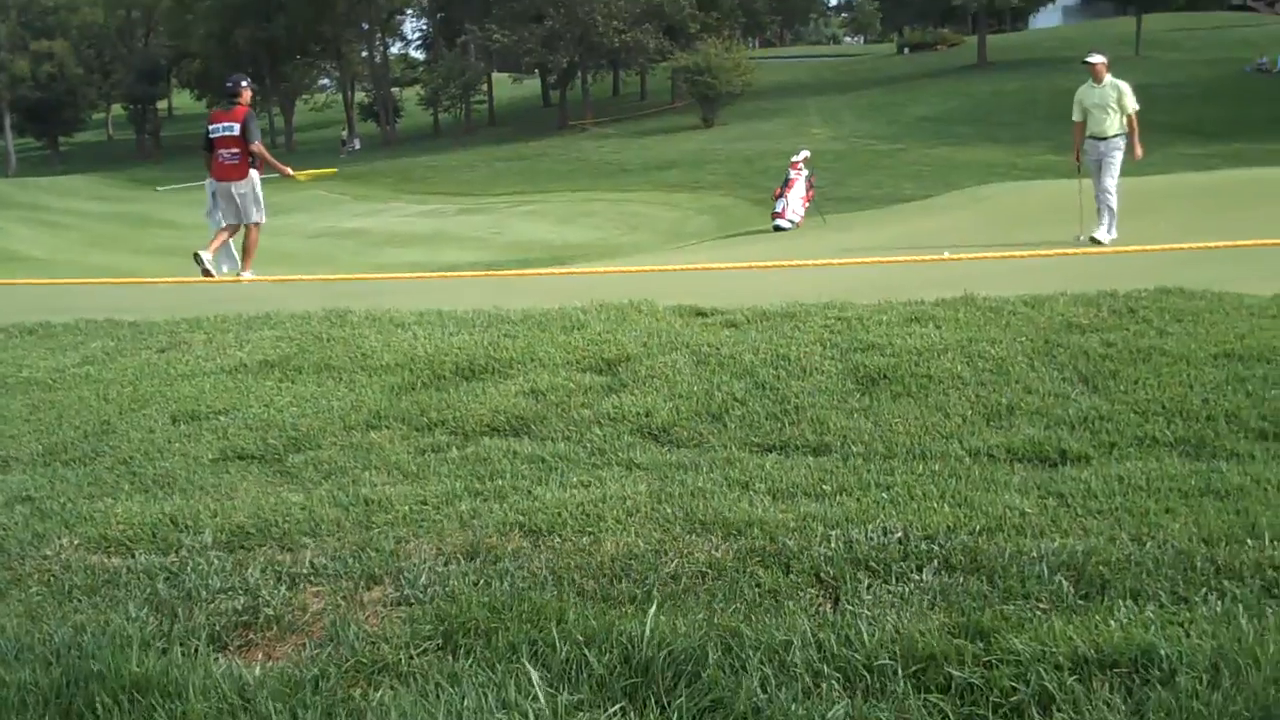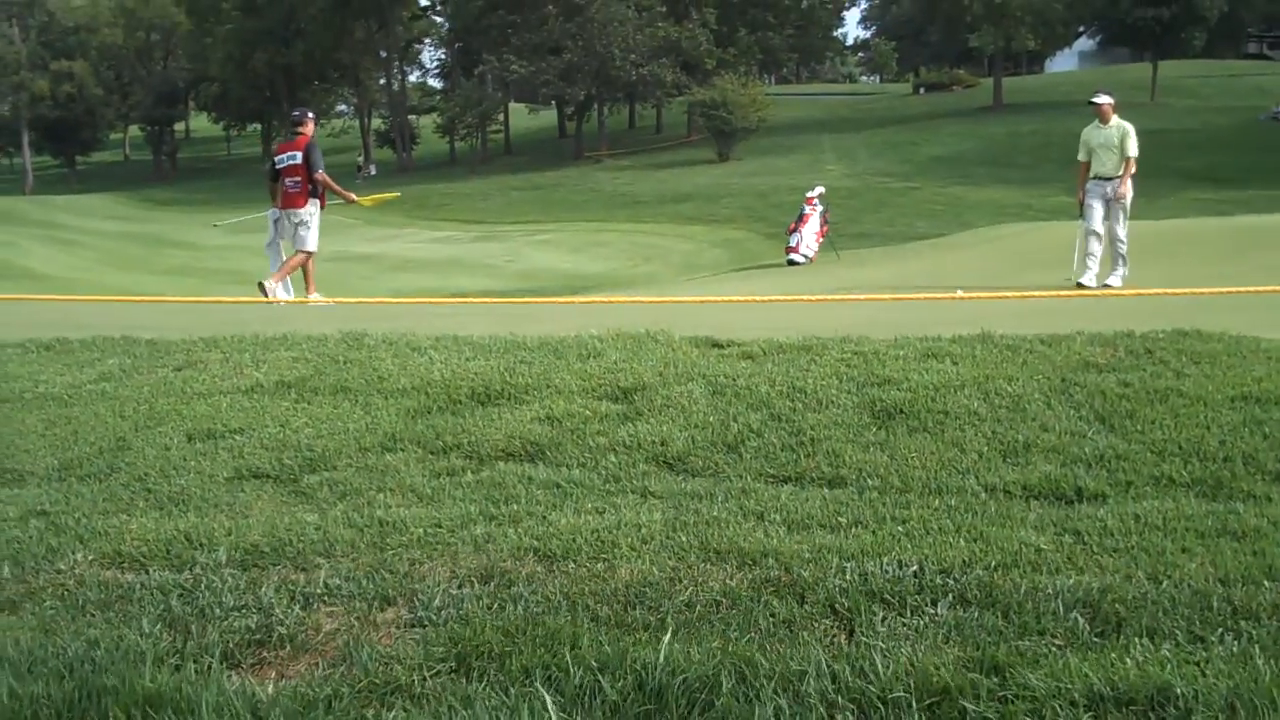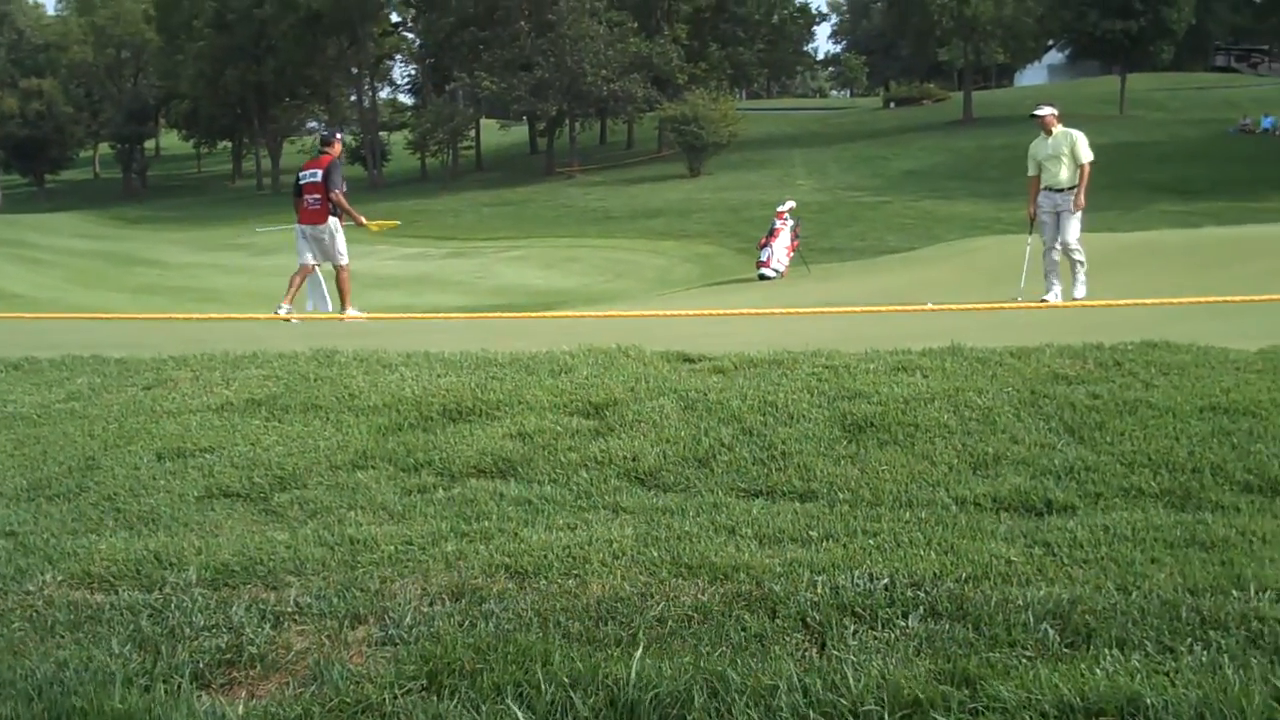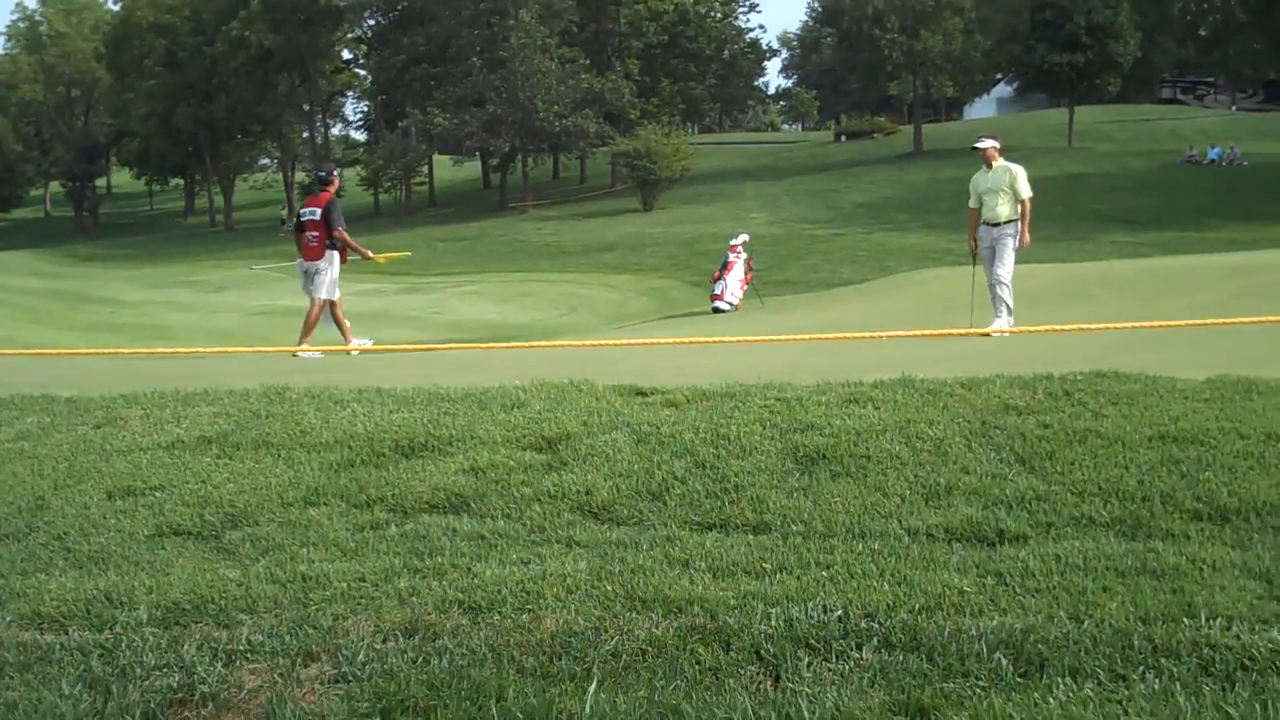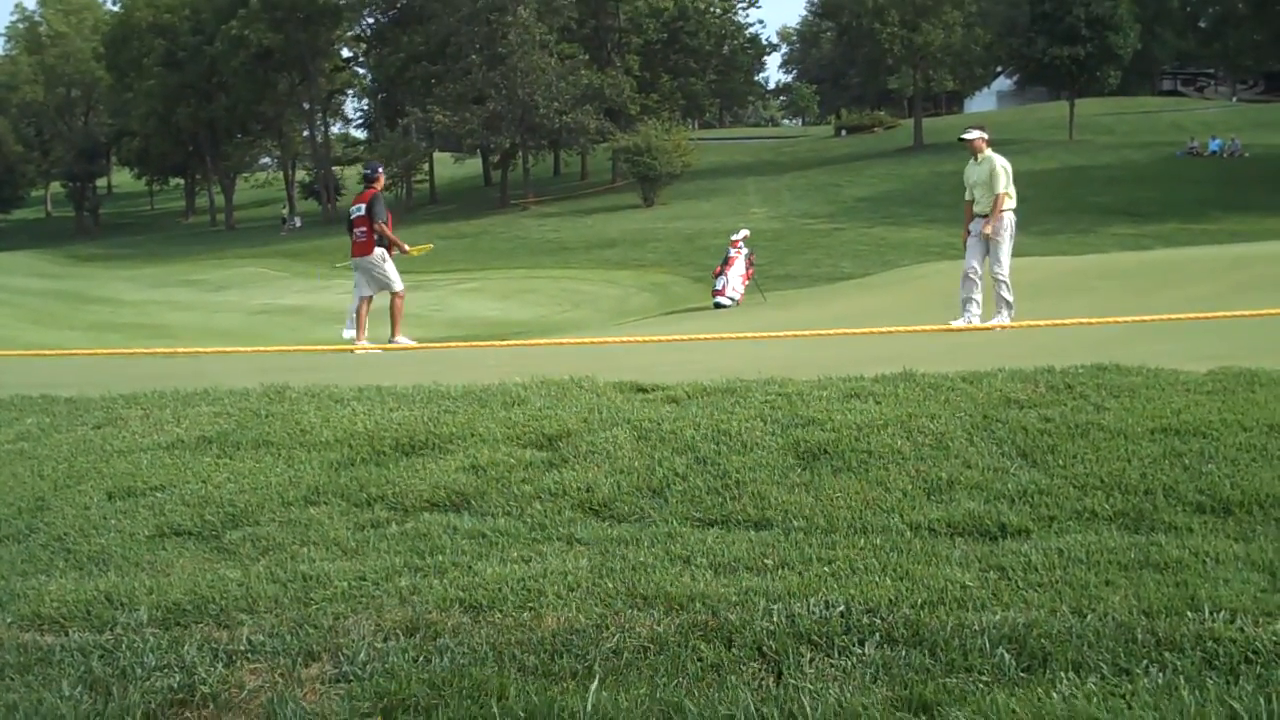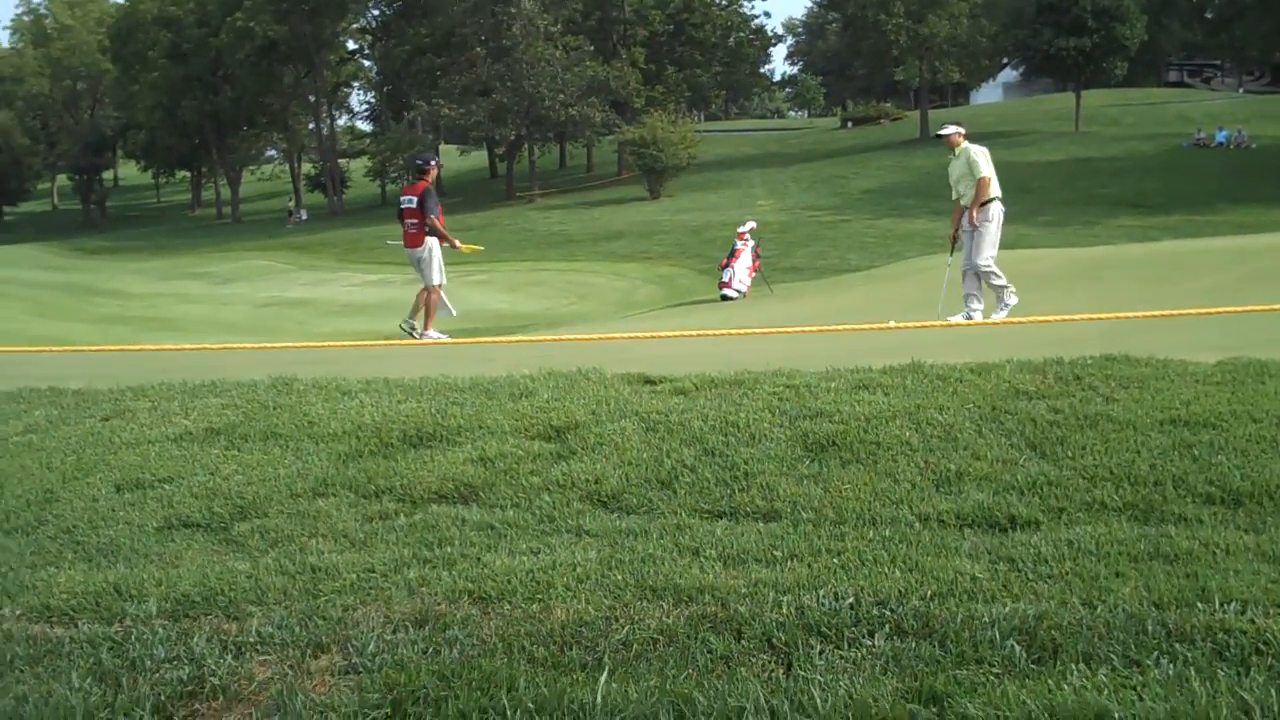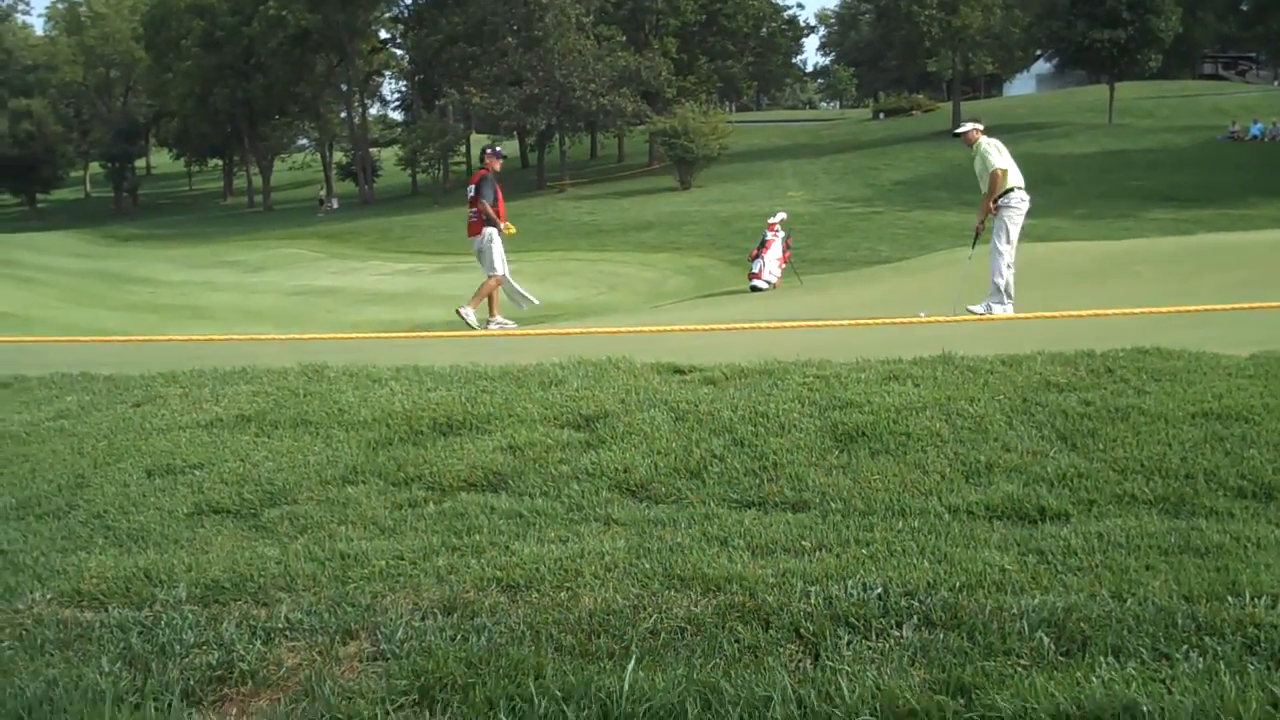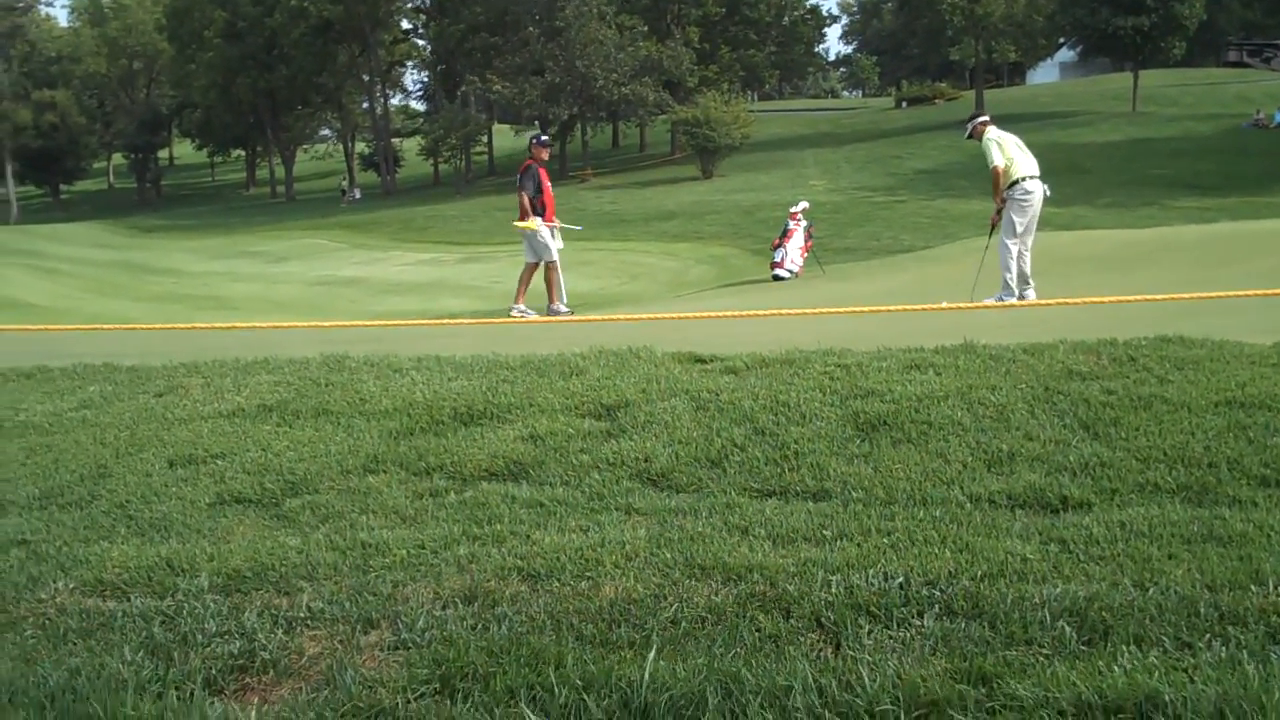
dt=0.5s
person 1, frame 1
left shoulder: (1119, 87)
right shoulder: (1081, 92)
left elbow: (1131, 116)
right elbow: (1079, 123)
left wrist: (1136, 143)
right wrist: (1076, 149)
left hip: (1114, 143)
right hip: (1091, 143)
left knee: (1108, 186)
right knee: (1099, 190)
left ankle: (1104, 231)
right ankle: (1111, 229)
person 1, frame 2
left shoulder: (1125, 128)
right shoulder: (1088, 132)
left elbow: (1130, 159)
left wrist: (1123, 184)
right wrist: (1080, 189)
left hip: (1118, 184)
right hip: (1095, 184)
left knee: (1117, 233)
right knee: (1093, 228)
left ankle: (1118, 274)
right ankle: (1089, 274)
person 1, frame 3
left shoulder: (1073, 136)
right shoulder: (1035, 146)
left elbow: (1085, 165)
right elbow: (1033, 177)
left wrist: (1080, 193)
right wrist: (1031, 204)
left hip: (1070, 195)
right hip: (1046, 197)
left knee: (1069, 241)
right knee: (1050, 245)
left ankle: (1079, 280)
right ankle: (1053, 290)
person 1, frame 4
left shoulder: (1012, 171)
right shoulder: (976, 178)
left elbow: (1025, 201)
right elbow: (974, 209)
left wrist: (1025, 230)
right wrist: (971, 236)
left hip: (1008, 229)
right hip: (986, 230)
left knee: (1001, 275)
right knee: (992, 280)
left ankle: (1002, 321)
right ankle: (1003, 318)
person 1, frame 5
left shoulder: (997, 163)
right shoulder: (969, 168)
left elbow: (1000, 196)
left wrist: (989, 224)
right wrist: (966, 227)
left hip: (1000, 220)
right hip: (978, 222)
left knee: (999, 271)
right knee: (970, 269)
left ankle: (1004, 315)
right ankle: (971, 315)
person 1, frame 6
left shoulder: (974, 152)
right shoulder: (952, 165)
left elbow: (984, 181)
left wrist: (974, 209)
right wrist: (954, 227)
left hip: (988, 211)
right hip: (970, 215)
left knee: (982, 262)
right knee: (968, 265)
left ankle: (1007, 295)
right ankle: (973, 311)
person 1, frame 7
left shoulder: (987, 145)
right shoulder: (978, 156)
left elbow: (997, 172)
right elbow: (987, 192)
left wrist: (989, 202)
right wrist: (981, 219)
left hip: (1012, 201)
right hip: (1004, 203)
left knee: (999, 250)
right knee: (1003, 254)
left ankle: (996, 303)
right ankle: (1005, 304)
person 1, frame 8
left shoulder: (989, 138)
right shoulder: (1004, 136)
left elbow: (997, 170)
left wrist: (996, 197)
right wrist: (1000, 209)
left hip: (1022, 191)
right hip: (1034, 188)
left knee: (1009, 242)
right knee: (1022, 244)
left ankle: (1008, 295)
right ankle: (1026, 290)
person 2, frame 1
left shoulder: (215, 117)
right shoulder: (246, 114)
left elbow: (208, 151)
right elbow: (254, 147)
left wrist: (213, 174)
right wrist: (279, 167)
left hip: (221, 179)
right hip: (244, 178)
left knee: (232, 225)
right knee: (253, 225)
left ankle: (207, 253)
right ankle: (245, 273)
person 2, frame 2
left shoulder: (280, 149)
right shoulder: (309, 144)
left elbow: (273, 182)
right elbow: (318, 176)
left wrist: (276, 203)
right wrist: (343, 194)
left hip: (287, 206)
right hip: (306, 205)
left knee: (306, 251)
right knee: (304, 253)
left ankle: (312, 294)
right ankle: (271, 282)
person 2, frame 3
left shoulder: (306, 166)
right shoulder: (332, 163)
left elbow: (297, 197)
right elbow: (334, 195)
left wrist: (302, 218)
right wrist: (355, 216)
left hip: (306, 223)
right hip: (326, 222)
left knee: (305, 267)
right knee: (342, 266)
left ankle: (285, 306)
right ankle: (346, 310)
person 2, frame 4
left shoulder: (306, 202)
right shoulder: (331, 201)
left elbow: (298, 233)
right elbow: (338, 233)
left wrist: (303, 254)
right wrist: (361, 251)
left hip: (310, 259)
right hip: (326, 257)
left knee: (335, 301)
right knee: (319, 303)
left ankle: (350, 341)
right ankle: (302, 346)
person 2, frame 5
left shoulder: (356, 200)
right shoulder: (375, 196)
left elbow: (350, 230)
right elbow: (377, 225)
right wrist: (399, 244)
left hip: (358, 255)
right hip: (375, 253)
left knee: (365, 298)
right knee: (398, 292)
left ankle: (360, 340)
right ankle: (396, 336)
person 2, frame 6
left shoulder: (406, 190)
right shoulder: (427, 189)
left elbow: (401, 218)
right elbow: (431, 220)
right wrist: (450, 240)
left hip: (410, 244)
right hip: (427, 243)
left knee: (429, 286)
right knee: (435, 287)
left ankle: (411, 319)
right ankle: (428, 331)
person 2, frame 7
left shoulder: (477, 179)
right shoulder: (486, 177)
right elbow: (482, 204)
right wrist: (499, 223)
left hip: (477, 233)
right hip: (488, 233)
left knee: (493, 276)
right knee: (496, 277)
left ankle: (494, 317)
right ankle: (468, 308)
person 2, frame 8
left shoulder: (539, 168)
right shoulder: (531, 167)
right elbow: (523, 195)
left wrist: (551, 217)
right wrist: (530, 216)
left hip: (541, 223)
right hip: (535, 223)
left knee: (532, 264)
right knee: (551, 262)
left ankle: (518, 305)
right ankle: (554, 304)
